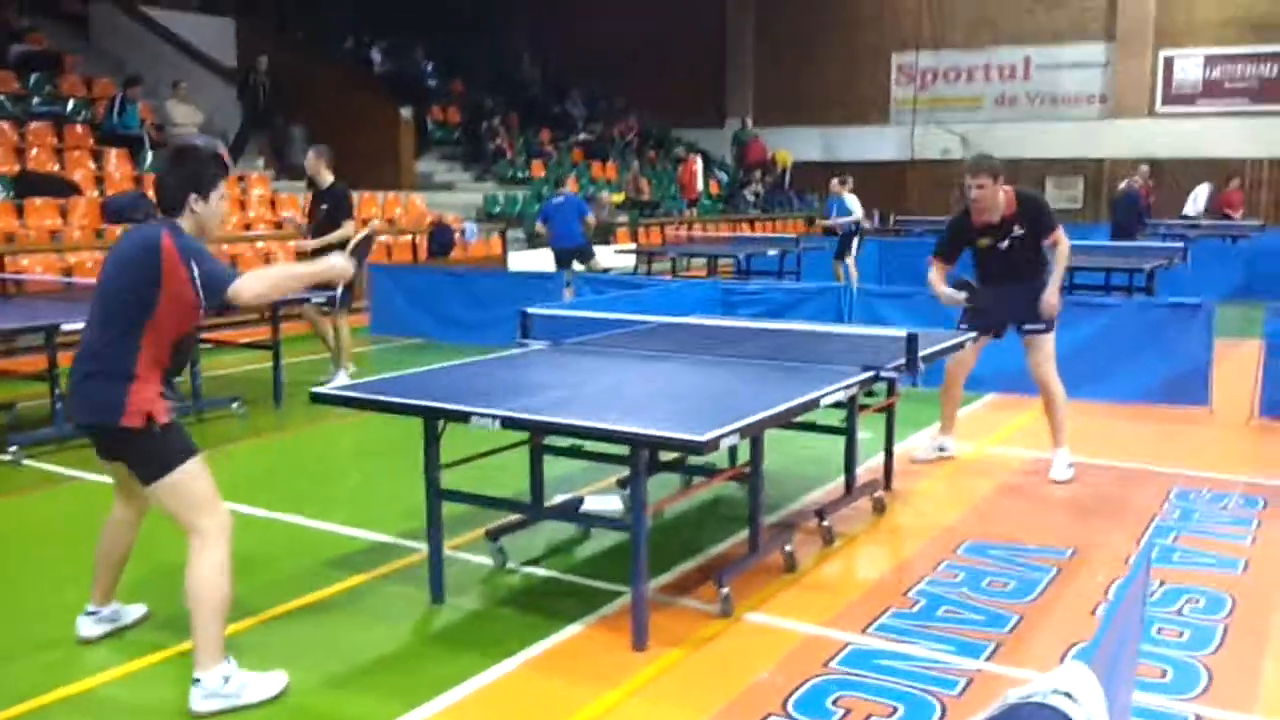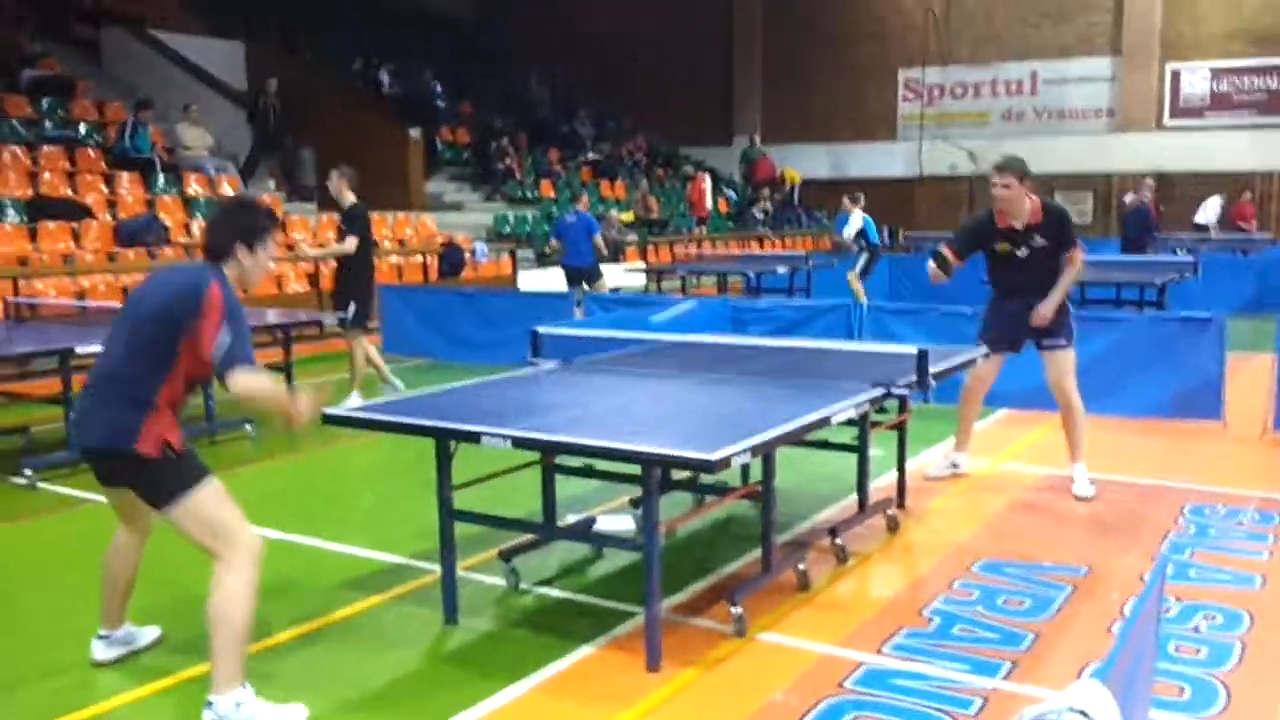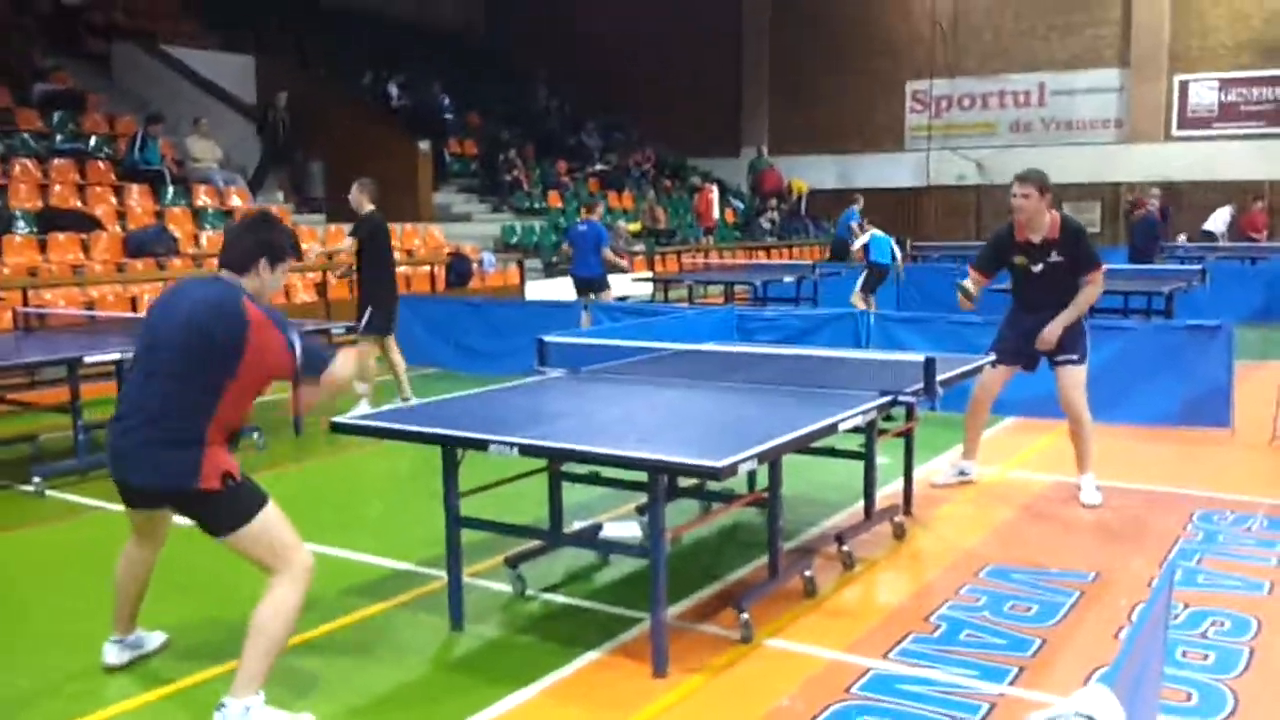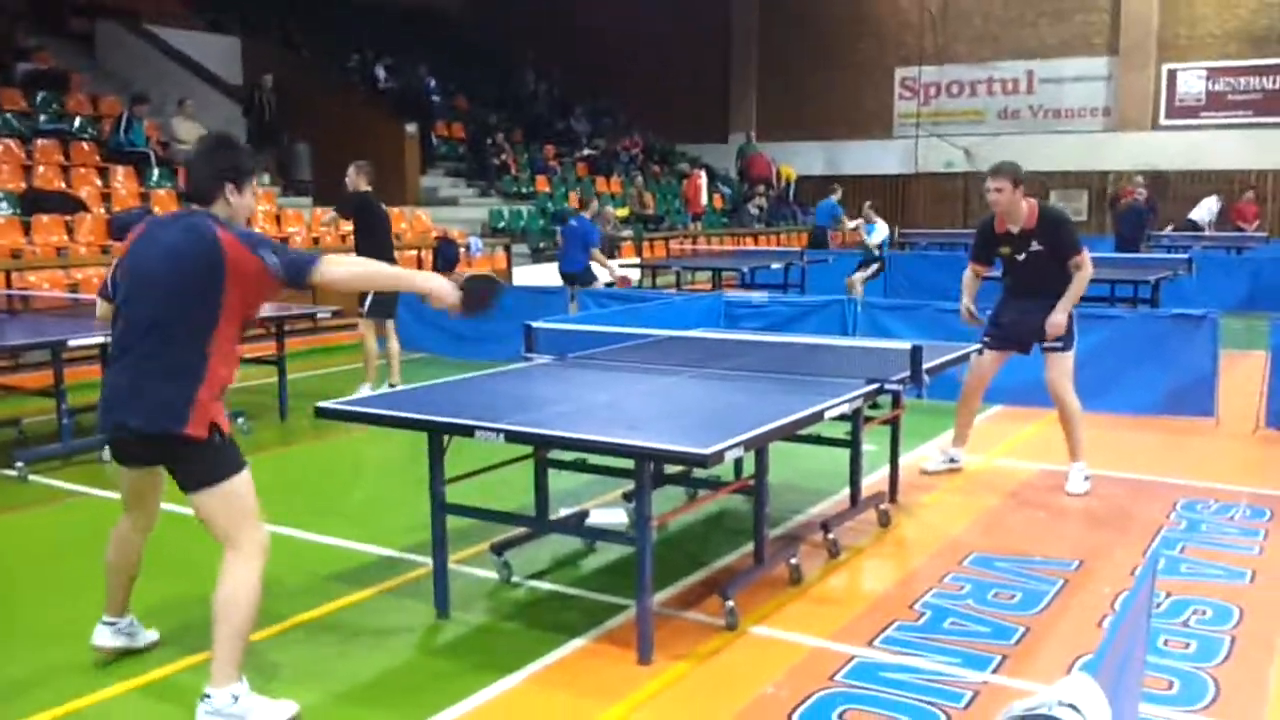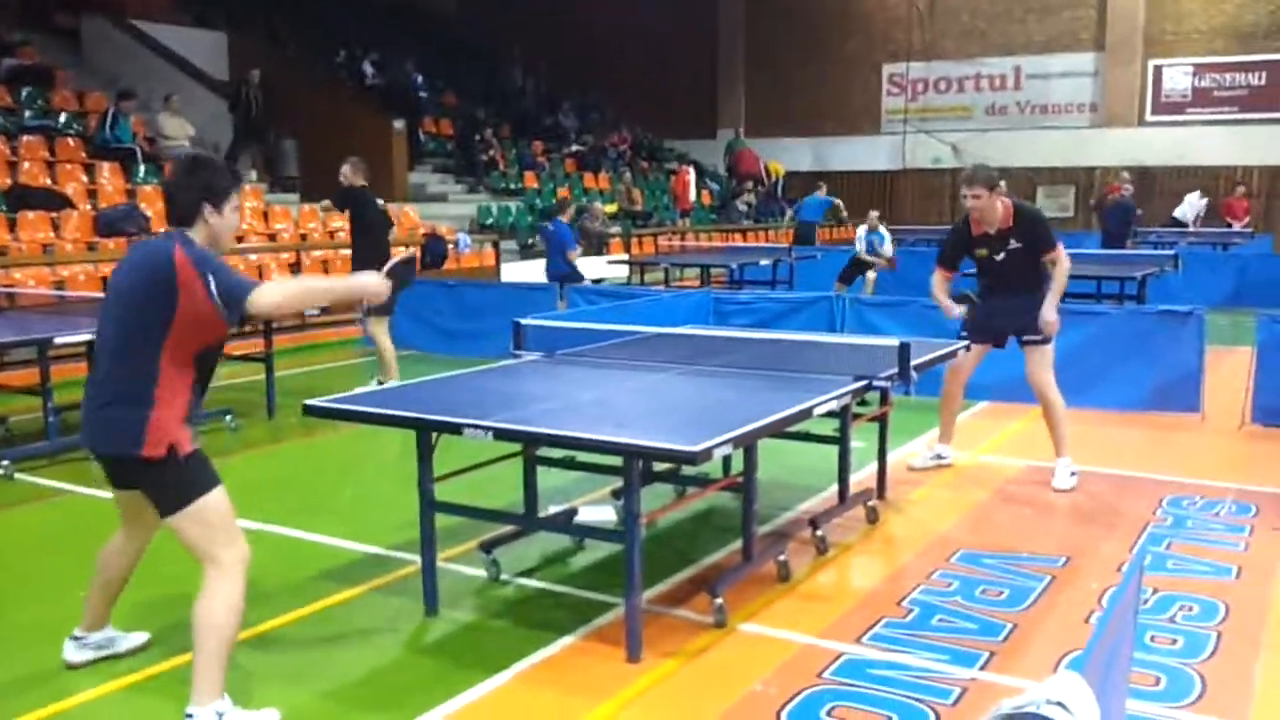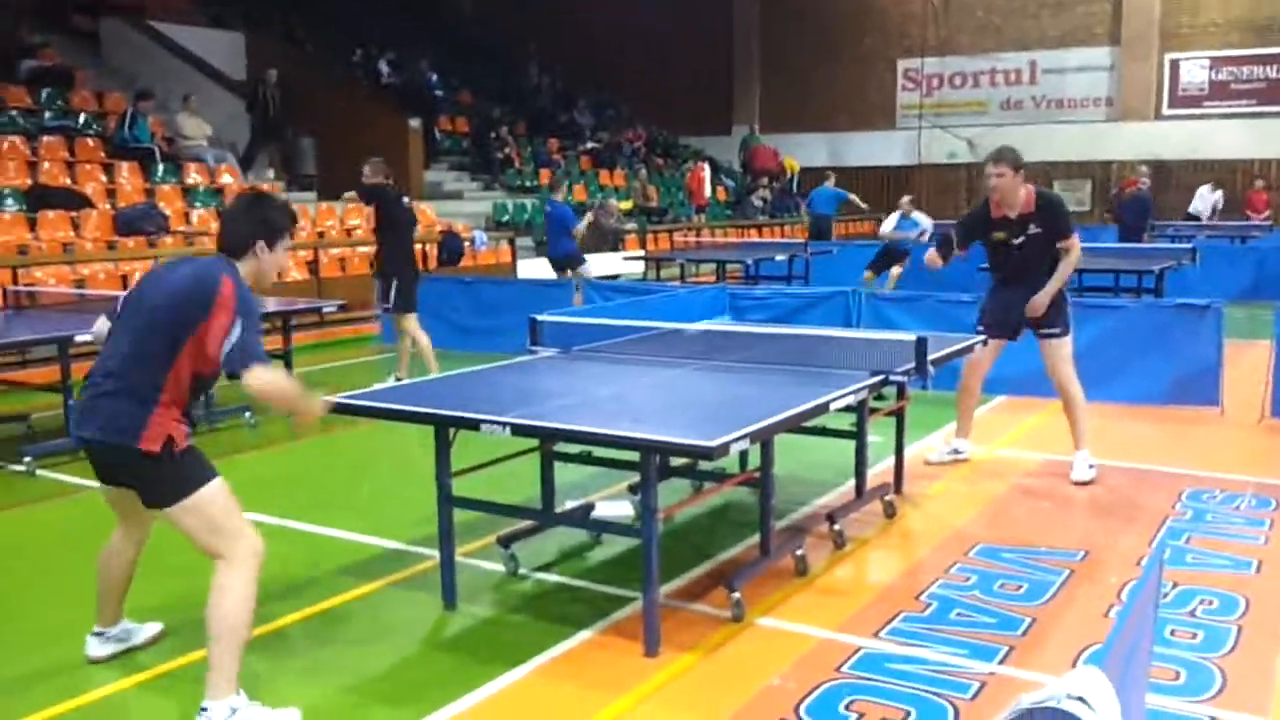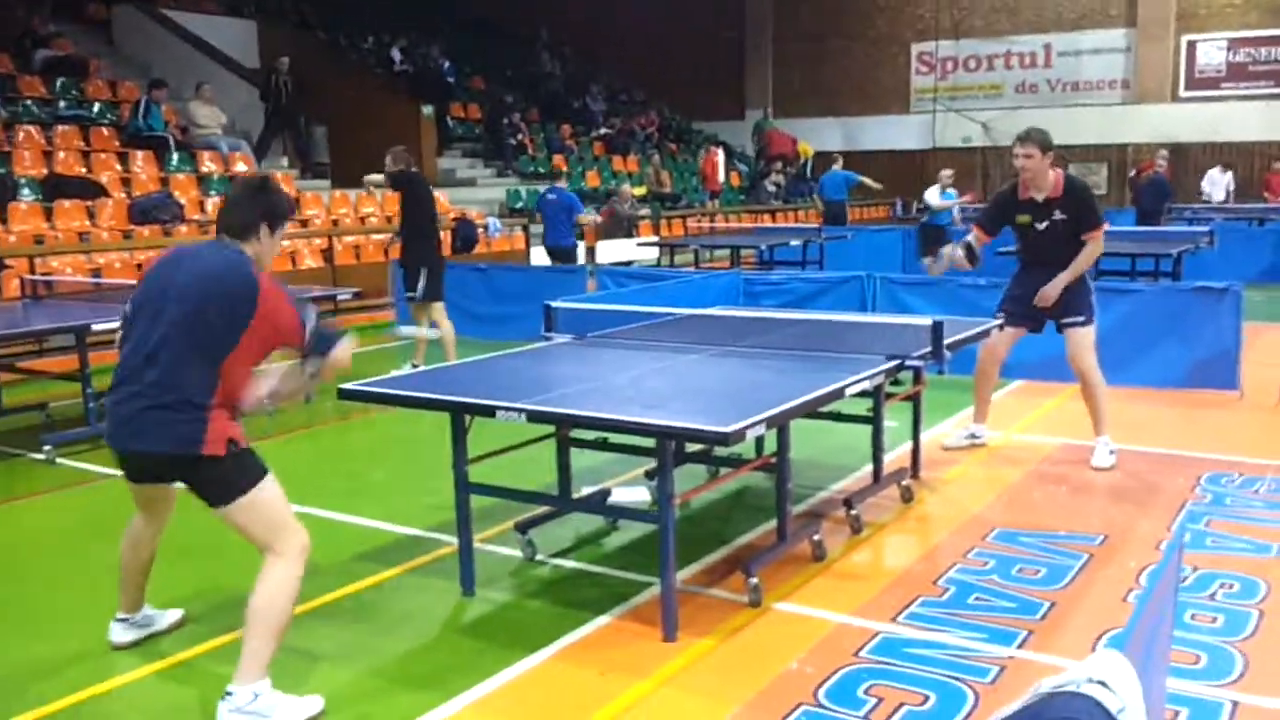
dt=0.2s
person 1, frame 1
left shoulder: (143, 238)
right shoulder: (171, 245)
right elbow: (242, 290)
right wrist: (324, 267)
left hip: (96, 395)
right hip: (128, 404)
left knee: (132, 498)
right knee: (210, 524)
left ankle: (98, 611)
person 1, frame 2
left shoulder: (172, 279)
right shoulder: (215, 295)
right elbow: (245, 383)
right wrist: (293, 406)
left hip: (97, 425)
right hip: (140, 435)
left knee: (135, 522)
right knee: (241, 549)
left ankle: (111, 634)
person 1, frame 3
left shoulder: (177, 295)
right shoulder: (251, 315)
right elbow: (331, 374)
right wrist: (356, 359)
left hip: (127, 451)
right hip: (190, 466)
left knee: (146, 536)
right knee: (293, 567)
left ankle: (122, 640)
person 1, frame 4
left shoulder: (145, 233)
right shoulder: (228, 243)
left elbow: (105, 310)
right elbow: (324, 271)
right wrist: (423, 281)
left hip: (123, 406)
right hip: (185, 415)
left knee: (137, 515)
right knee: (247, 545)
left ankle: (115, 624)
person 1, frame 5
left shoulder: (146, 255)
right shoulder: (186, 261)
left elbow: (127, 330)
right elbow: (262, 299)
right wrist: (356, 286)
left hip: (106, 421)
right hip: (151, 432)
left knee: (137, 527)
right knee: (228, 557)
left ankle: (89, 635)
person 1, frame 6
left shoulder: (174, 270)
right shoulder: (229, 293)
left elbow: (105, 331)
right elbow: (261, 379)
right wrist: (307, 406)
left hip: (97, 418)
right hip: (143, 433)
left knee: (135, 522)
right knee: (242, 552)
left ankle: (107, 631)
person 1, frame 7
left shoulder: (174, 261)
right shoulder: (258, 284)
left elbow: (131, 337)
right elbow: (338, 352)
right wrist: (294, 373)
left hip: (127, 421)
right hip: (195, 433)
left knee: (151, 514)
right knee: (288, 547)
left ankle: (130, 618)
person 2, frame 1
left shoulder: (1030, 204)
right shoulder: (961, 223)
left elbow: (1060, 243)
right elbow: (938, 268)
left wrist: (1053, 288)
right wrist: (943, 291)
left hip: (1032, 291)
right hip: (986, 295)
left knee: (1043, 372)
right knee: (955, 367)
left ankle: (1061, 453)
right ankle: (944, 440)
person 2, frame 2
left shoulder: (1054, 216)
right shoulder: (982, 225)
left elbow: (1076, 261)
right elbow: (945, 257)
left wrist: (1052, 301)
right wrist: (936, 267)
left hip: (1048, 306)
right hip: (1005, 306)
left knee: (1064, 387)
right knee: (974, 382)
left ankle: (1079, 469)
right ankle: (958, 457)
person 2, frame 3
left shoulder: (1073, 233)
right shoulder: (1004, 238)
left elbow: (1095, 284)
right elbow: (976, 279)
left wrist: (1059, 324)
right wrist: (967, 292)
left hip: (1064, 323)
right hip: (1021, 320)
left knee: (1073, 401)
right knee: (981, 392)
left ankle: (1087, 479)
right ankle: (966, 465)
person 2, frame 4
left shoulder: (1053, 220)
right shoulder: (989, 229)
left elbow: (1084, 268)
right elbow: (974, 271)
left wrist: (1061, 311)
right wrist: (967, 300)
left hip: (1053, 309)
right hip: (1012, 306)
left knee: (1059, 386)
right knee: (974, 378)
left ankle: (1077, 466)
right ankle: (955, 452)
person 2, frame 5
left shoulder: (1029, 218)
right shoulder: (961, 232)
left elbow: (1060, 263)
right elbow: (941, 275)
left wrist: (1050, 306)
right wrist: (946, 303)
left hip: (1031, 302)
right hip: (988, 303)
left knee: (1041, 381)
right knee: (953, 373)
left ankle: (1064, 462)
right ankle: (942, 449)
person 2, frame 6
left shoulder: (1049, 204)
right shoulder: (981, 214)
left elbow: (1073, 251)
right elbow: (946, 250)
left wrist: (1047, 293)
right wrist: (934, 256)
left hip: (1045, 294)
right hip: (1004, 294)
left knee: (1062, 374)
right knee: (972, 368)
left ankle: (1082, 455)
right ankle: (960, 443)
person 2, frame 7
left shoulder: (1076, 191)
right shoulder: (1008, 198)
left elbow: (1095, 244)
right elbow: (978, 237)
left wrist: (1059, 283)
right wrist: (959, 252)
left hip: (1069, 282)
right hip: (1027, 281)
left knee: (1083, 362)
right knee: (989, 354)
left ankle: (1103, 441)
right ankle: (977, 428)
person 3, frame 1
left shoulder: (340, 193)
right shoulder: (317, 193)
left elbow: (349, 231)
left wrist: (315, 243)
right wrist: (303, 230)
left knee: (338, 318)
right knee: (310, 312)
left ankle: (343, 372)
right ankle: (341, 363)
person 3, frame 2
left shoulder: (357, 213)
right shoulder: (347, 212)
left elbow: (349, 247)
left wrist: (315, 253)
right wrist: (321, 254)
left hip: (358, 286)
right hip: (347, 285)
left knee: (354, 338)
right knee: (357, 338)
left ankle: (356, 394)
right ankle: (390, 381)
person 3, frame 3
left shoulder: (368, 220)
right shoulder: (374, 220)
left elbow: (346, 246)
left wrist: (323, 252)
right wrist: (351, 270)
left hip: (377, 293)
right hip: (382, 292)
left knee: (367, 345)
right knee: (389, 346)
left ankle: (365, 402)
right ankle: (406, 397)
person 3, frame 4
left shoulder: (358, 198)
right shoulder: (376, 204)
left elbow: (329, 220)
left wrist: (328, 219)
left knee: (366, 329)
right knee: (387, 331)
left ankle: (369, 385)
right ankle: (394, 384)
person 3, frame 5
left shoulder: (353, 193)
right shoulder: (377, 201)
left elbow: (325, 206)
right elbow: (390, 231)
left hip: (371, 271)
right hip: (382, 270)
left knee: (375, 329)
right knee: (381, 328)
left ankle: (394, 381)
right ankle: (382, 381)
person 3, frame 6
left shoulder: (380, 191)
right shoulder: (401, 198)
left elbow: (347, 197)
right elbow: (412, 228)
left wrist: (362, 193)
left hip: (397, 270)
right hip: (405, 268)
left knee: (409, 325)
right knee: (401, 326)
left ankle: (434, 375)
right ankle: (400, 377)
person 3, frame 7
left shoulder: (410, 178)
right shoulder: (418, 183)
left elbow: (371, 179)
left wrist: (367, 183)
right wrist: (402, 234)
left hip: (425, 259)
right hip: (421, 257)
left knee: (437, 314)
right knee: (419, 312)
left ankle: (452, 365)
right ankle: (417, 364)
